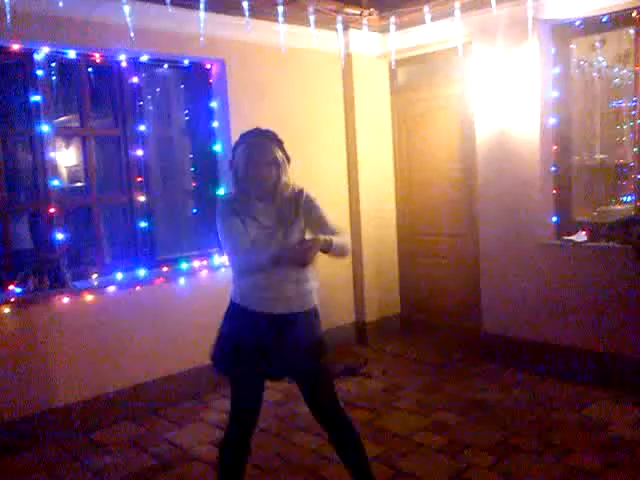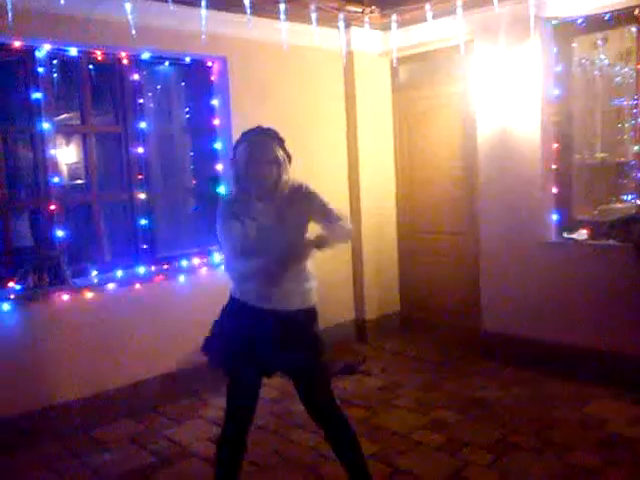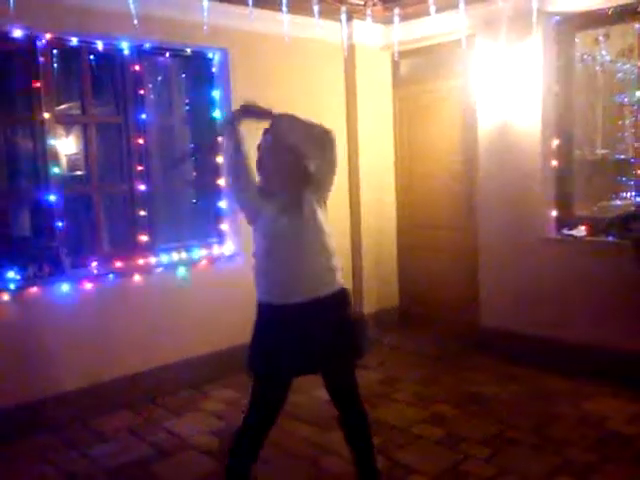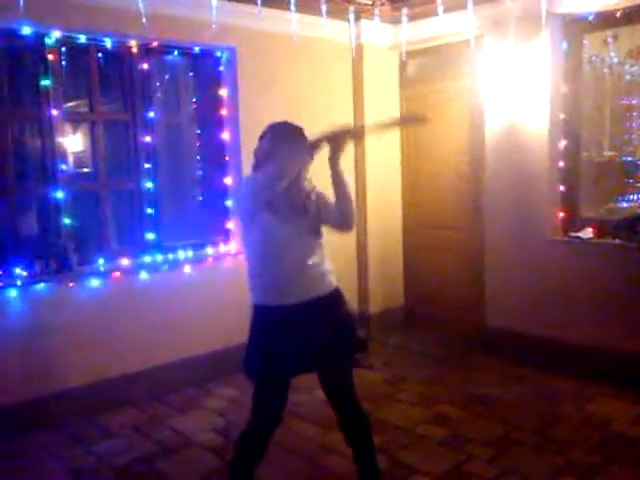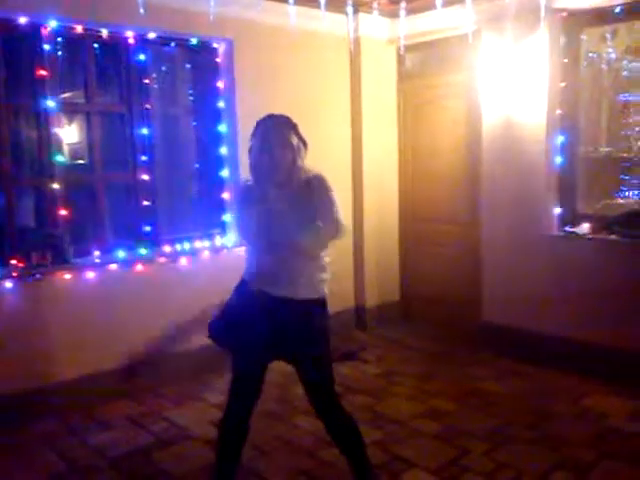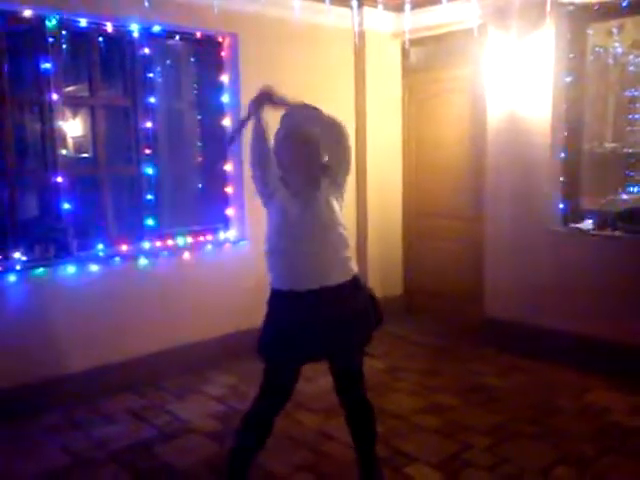
dt=0.4s
person 1, frame 1
left shoulder: (299, 200)
right shoulder: (230, 208)
left elbow: (343, 245)
right elbow: (239, 261)
left wrist: (320, 241)
right wrist: (281, 255)
left hip: (298, 319)
right hip: (249, 321)
left knee: (328, 409)
right knee: (242, 417)
person 1, frame 2
left shoulder: (298, 197)
right shoulder: (230, 209)
left elbow: (343, 229)
right elbow: (233, 266)
left wrist: (312, 242)
right wrist: (268, 262)
left hip: (295, 318)
right hip: (246, 319)
left knee: (325, 408)
right knee: (238, 415)
person 1, frame 3
left shoulder: (314, 193)
right shoulder: (255, 200)
left elbow: (323, 140)
right elbow: (238, 175)
left wrist: (266, 115)
right wrist: (233, 136)
left hip: (328, 308)
right hip: (278, 315)
left knee: (348, 401)
right knee: (262, 412)
person 1, frame 4
left shoulder: (314, 197)
right shoulder: (249, 193)
left elbow: (346, 223)
right elbow: (272, 177)
left wrist: (335, 163)
right wrist: (322, 142)
left hip: (324, 308)
right hip: (274, 316)
left knee: (346, 403)
right knee: (266, 417)
person 1, frame 5
left shoulder: (315, 185)
right shoulder: (248, 194)
left elbow: (334, 227)
right elbow: (258, 247)
left wrist: (292, 254)
left hip: (305, 307)
right hip: (256, 302)
left knee: (325, 402)
right knee: (240, 401)
person 1, frame 6
left shoulder: (330, 182)
right shoulder: (271, 183)
left elbow: (337, 135)
right elbow: (261, 157)
left wrist: (286, 103)
right wrist: (259, 115)
left hip: (341, 297)
right hip: (290, 302)
left knee: (352, 392)
right knee: (271, 397)
